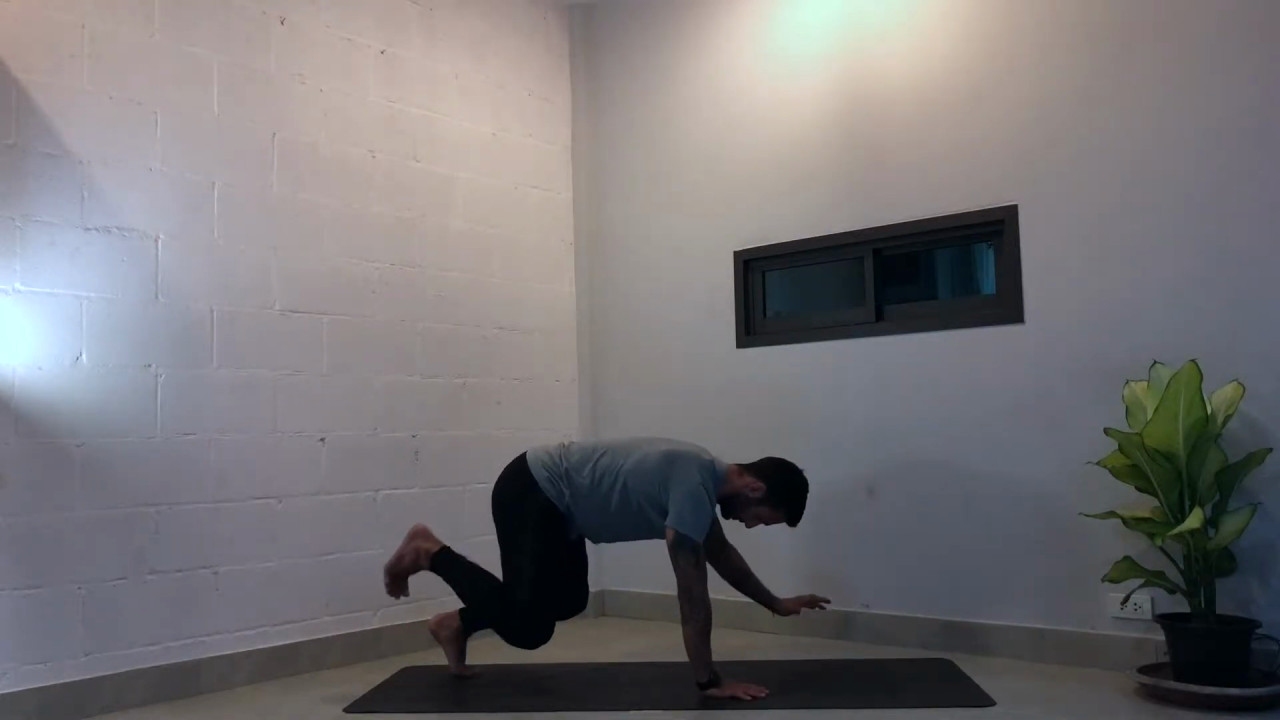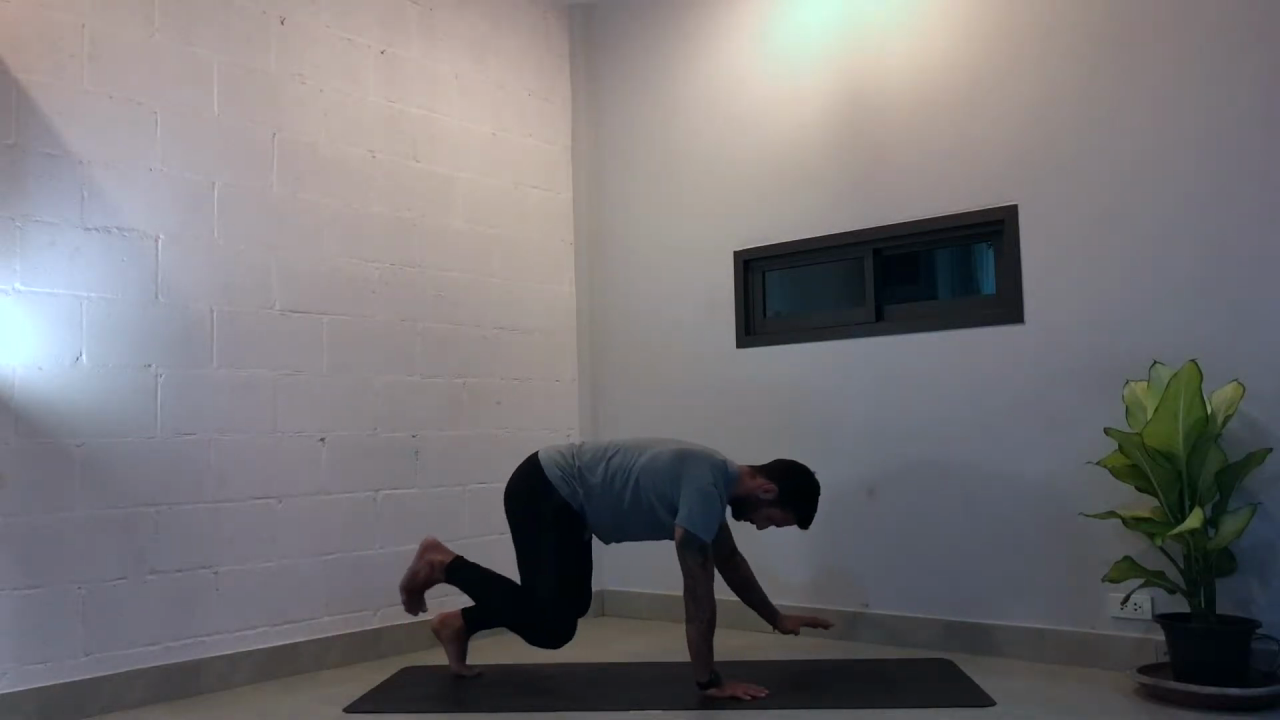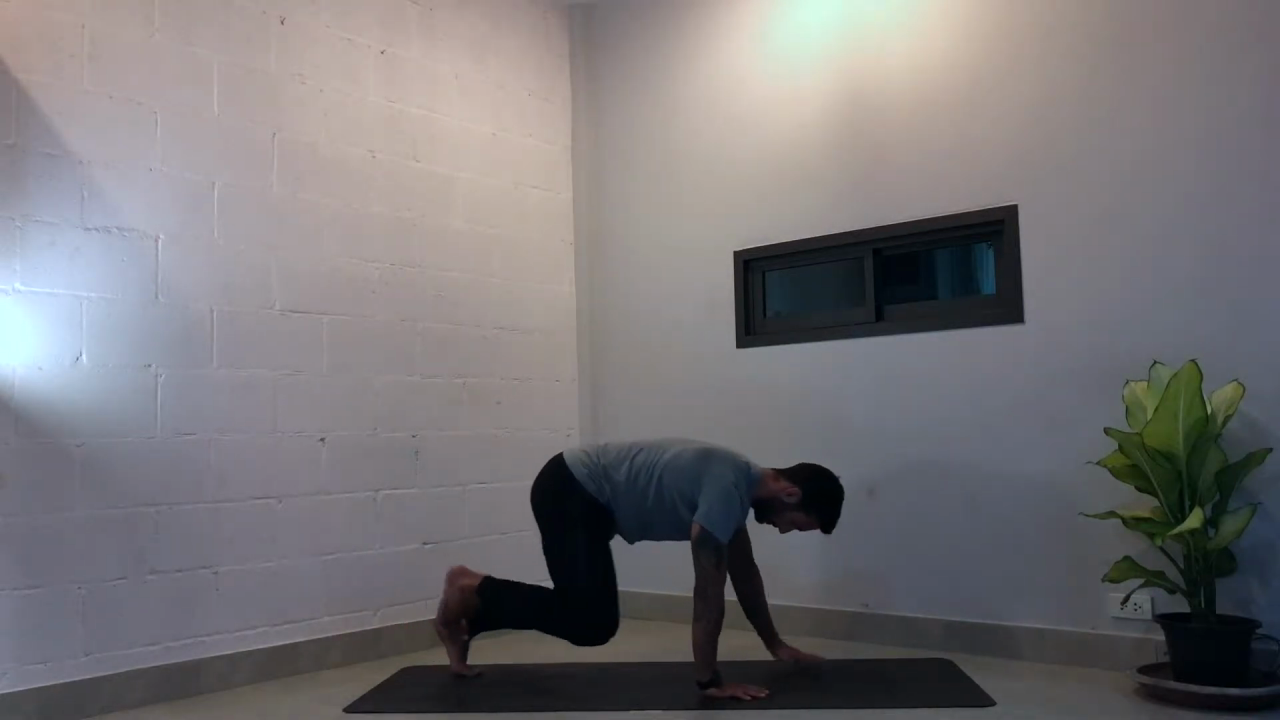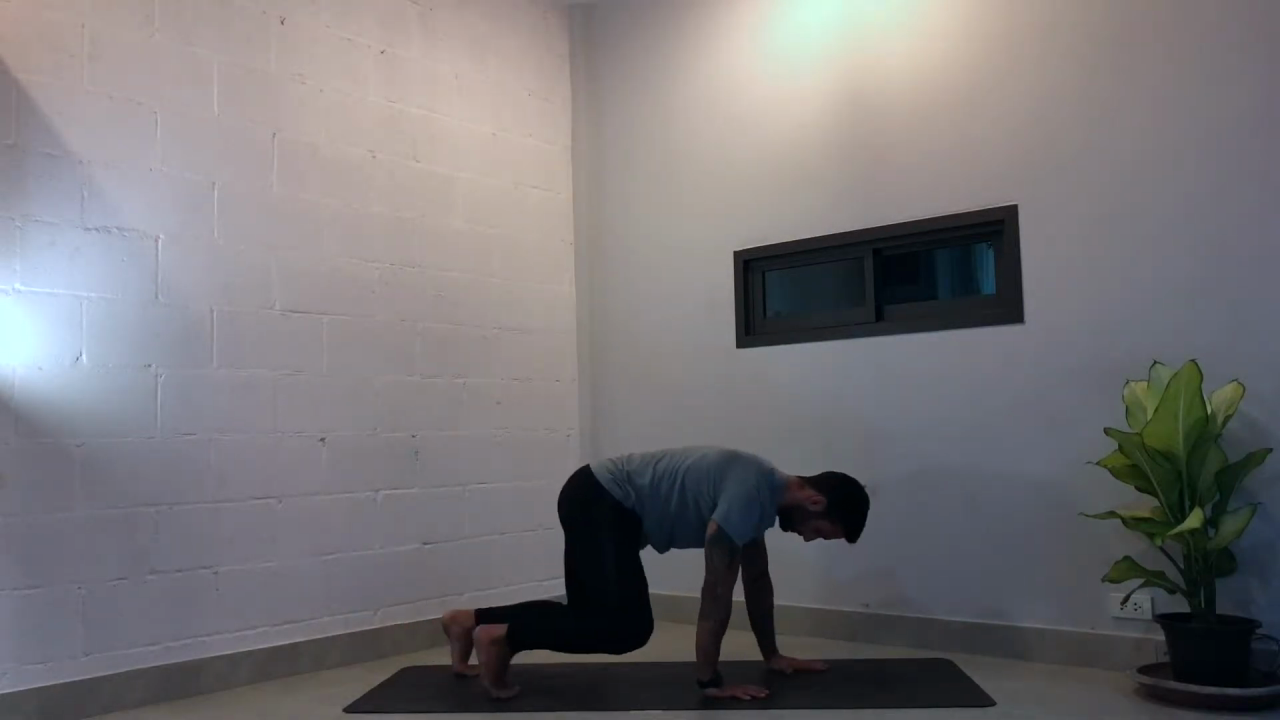
dt=0.3s
person 1, frame 1
left shoulder: (702, 477)
right shoulder: (693, 487)
left elbow: (721, 554)
right elbow: (692, 592)
left wrist: (776, 604)
right wrist: (708, 680)
left hip: (551, 496)
right hip: (530, 492)
left knee: (569, 601)
right knee: (528, 627)
left ankle: (456, 624)
right ankle: (430, 552)
person 1, frame 2
left shoulder: (714, 477)
right shoulder: (705, 487)
left elbow: (730, 562)
right elbow: (698, 592)
left wrist: (777, 620)
right wrist: (708, 681)
left hip: (559, 492)
right hip: (543, 491)
left knee: (571, 603)
right knee: (550, 626)
left ankle: (458, 623)
right ankle: (443, 564)
person 1, frame 3
left shoulder: (739, 485)
right shoulder: (728, 487)
left elbow: (743, 571)
right elbow: (709, 590)
left wrist: (775, 645)
right wrist: (708, 680)
left hip: (585, 494)
right hip: (569, 490)
left knee: (578, 606)
right knee: (594, 622)
left ankle: (464, 619)
right ankle: (473, 589)
person 1, frame 4
left shoulder: (762, 495)
right shoulder: (750, 490)
left elbow: (756, 578)
right elbow: (717, 590)
left wrist: (772, 654)
right wrist: (709, 679)
left hip: (609, 503)
right hip: (597, 500)
left knee: (588, 616)
right knee: (628, 627)
left ankle: (470, 623)
right ankle: (503, 637)
